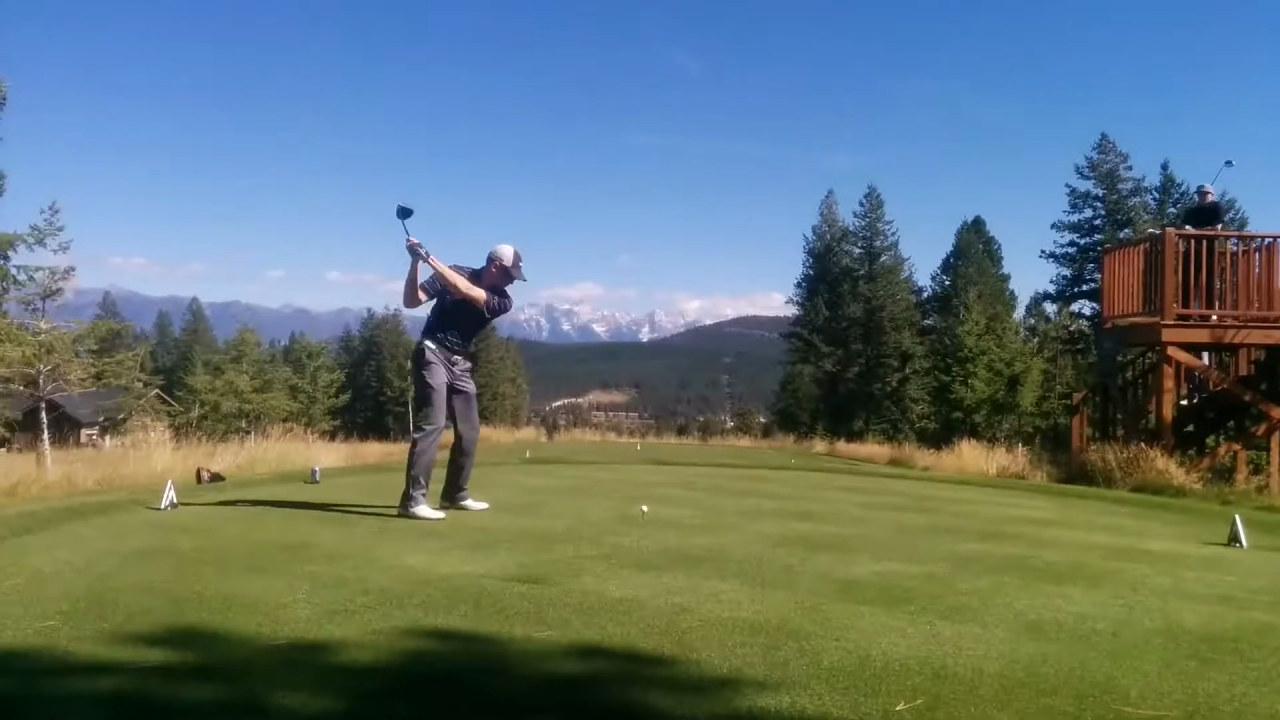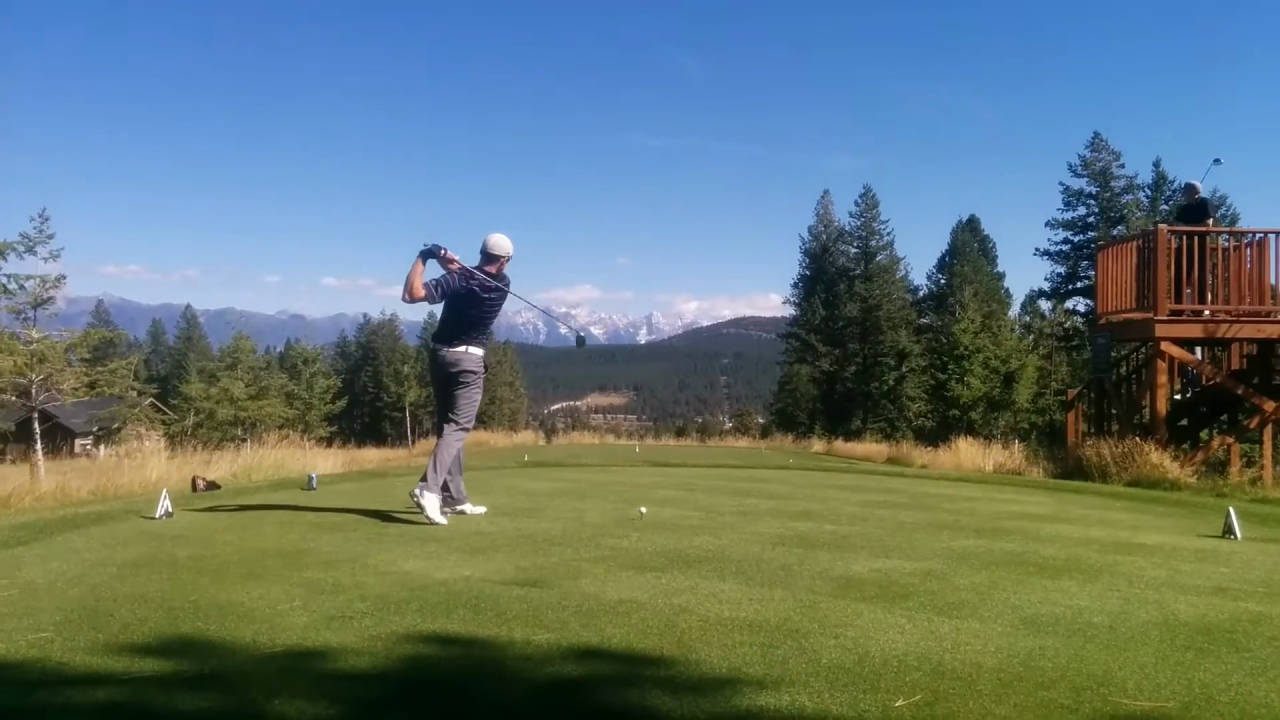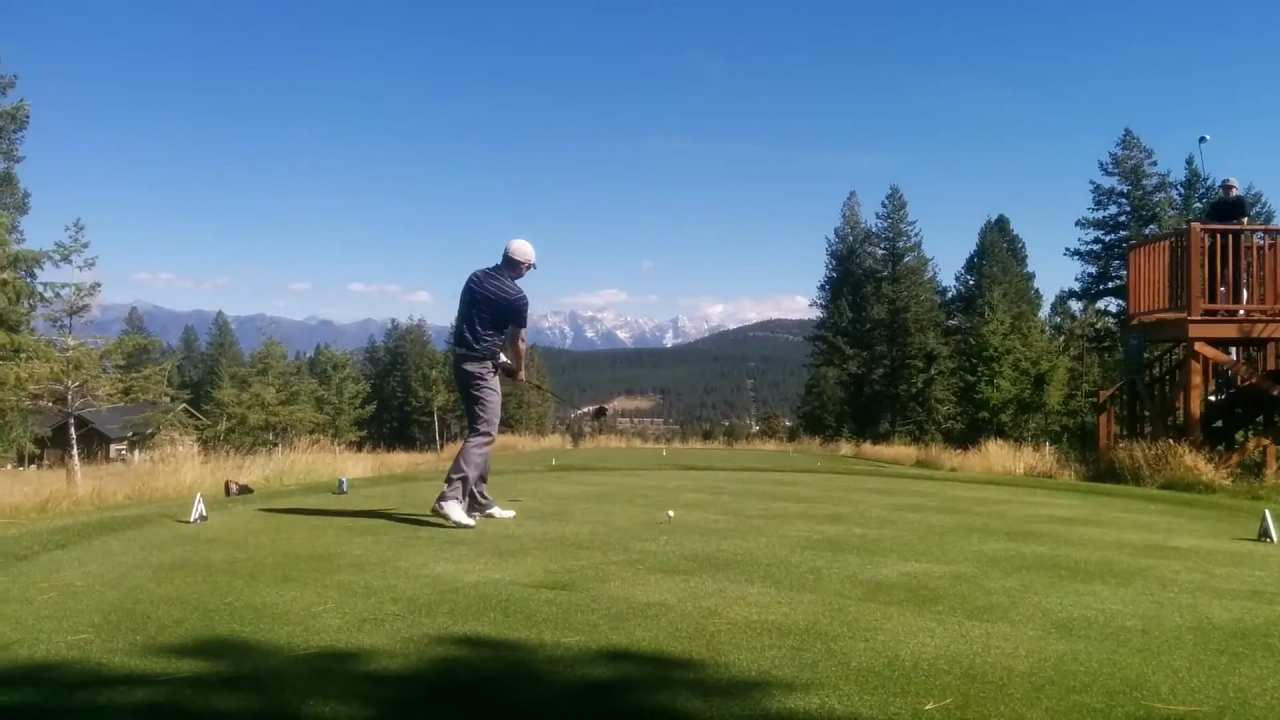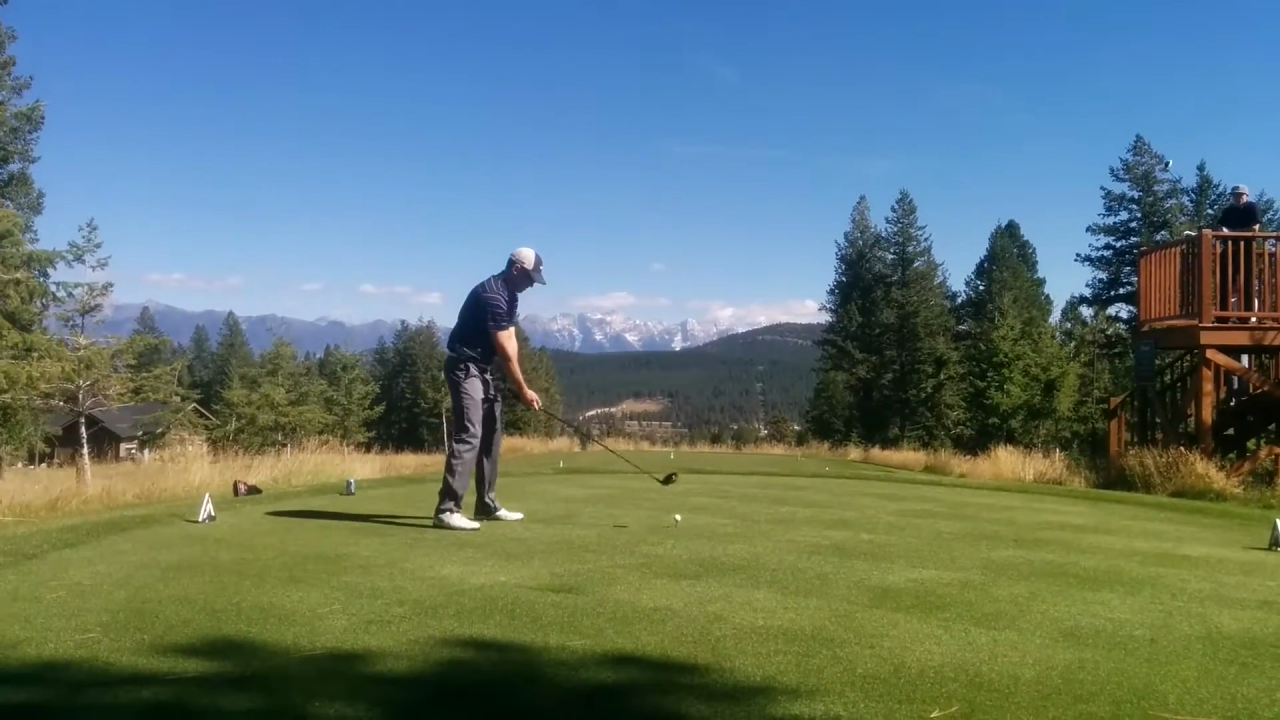
dt=0.7s
person 1, frame 1
left shoulder: (501, 301)
right shoulder: (454, 273)
left elbow: (465, 290)
right elbow: (411, 301)
left wrist: (431, 261)
right wrist: (416, 262)
left hip: (460, 363)
right hip: (432, 355)
left knee: (469, 430)
right knee: (431, 425)
left ankle: (455, 494)
right ankle: (413, 499)
person 1, frame 2
left shoulder: (457, 281)
right shoulder: (503, 285)
left elbow: (410, 294)
left wrist: (423, 257)
right wrist: (442, 257)
left hip: (440, 357)
right hip: (469, 360)
left knee: (447, 427)
right knee: (457, 428)
left ankle: (454, 498)
right ankle: (429, 488)
person 1, frame 3
left shoulder: (474, 278)
right shoulder: (517, 297)
right elbow: (518, 342)
right wrist: (518, 369)
left hip: (463, 361)
right hip: (482, 366)
left knee: (480, 431)
right knee: (483, 433)
left ankle: (479, 502)
right ankle: (450, 496)
person 1, frame 4
left shoulder: (510, 296)
right shoulder: (491, 295)
left elbow: (511, 341)
right elbow: (504, 349)
left wrist: (516, 385)
right wrist: (523, 388)
left hip: (483, 369)
right hip: (464, 367)
left knee: (490, 436)
right knee: (469, 434)
left ankle: (487, 504)
right ankle: (447, 509)
